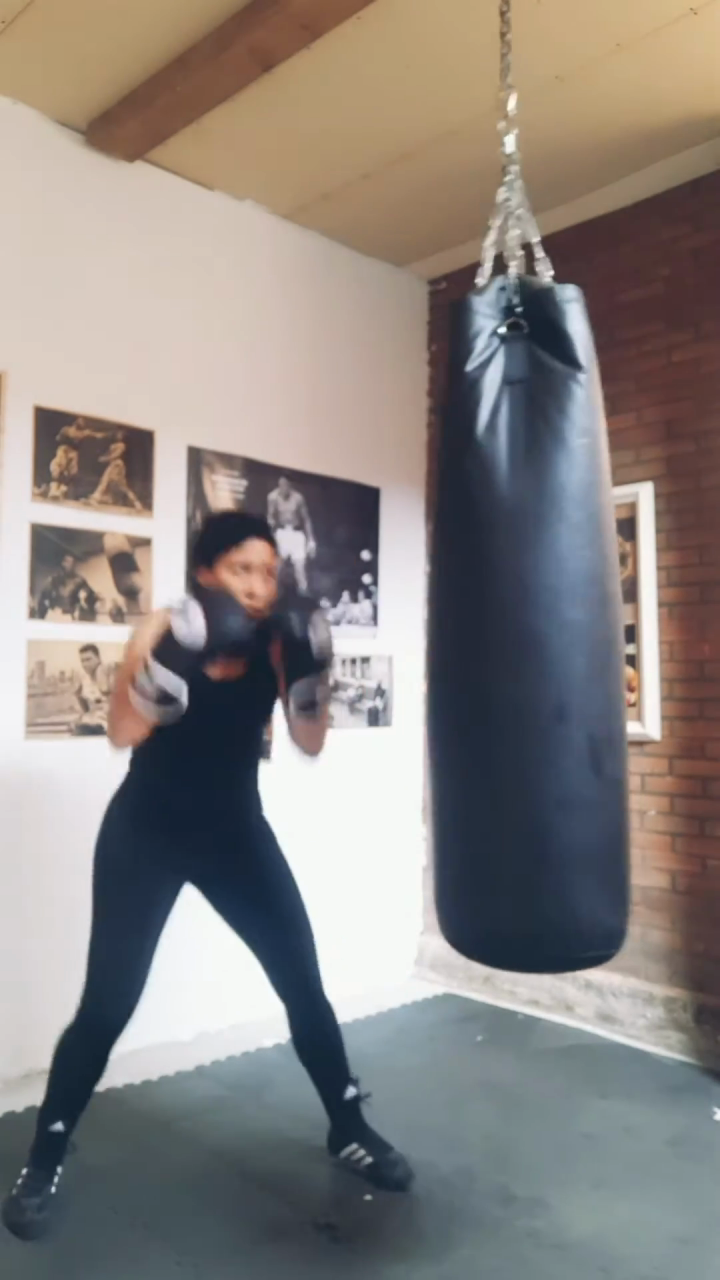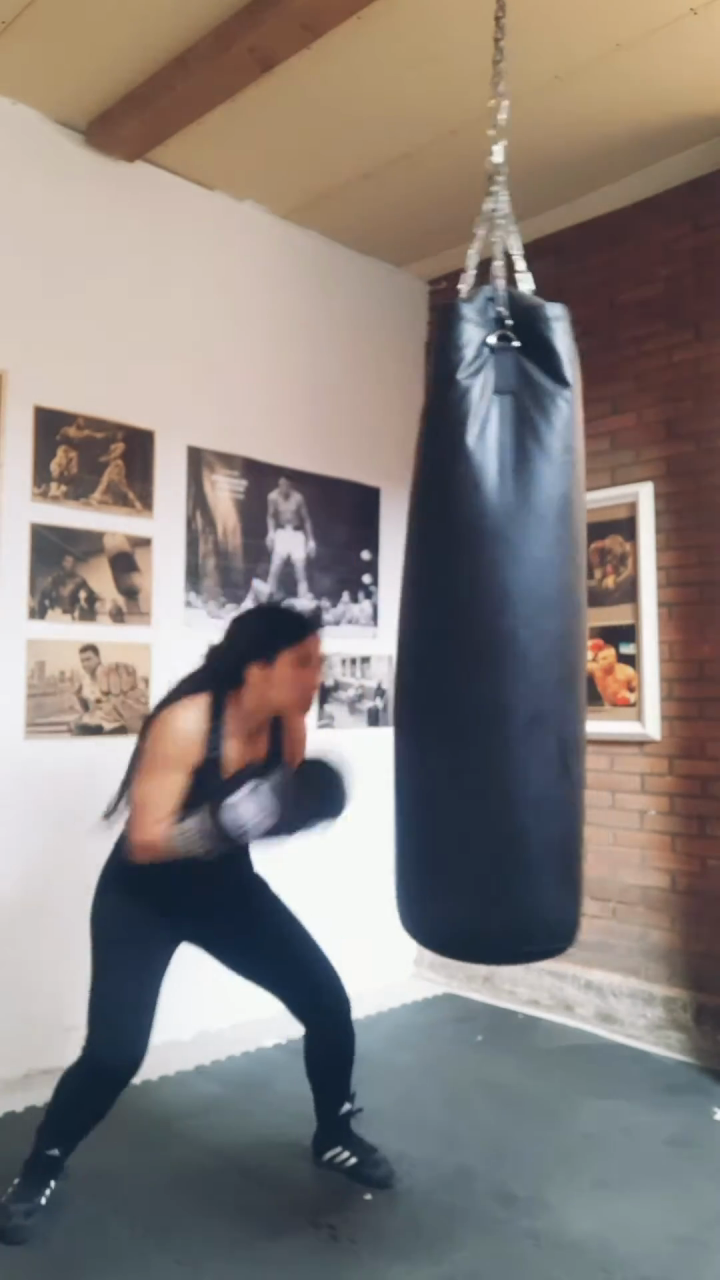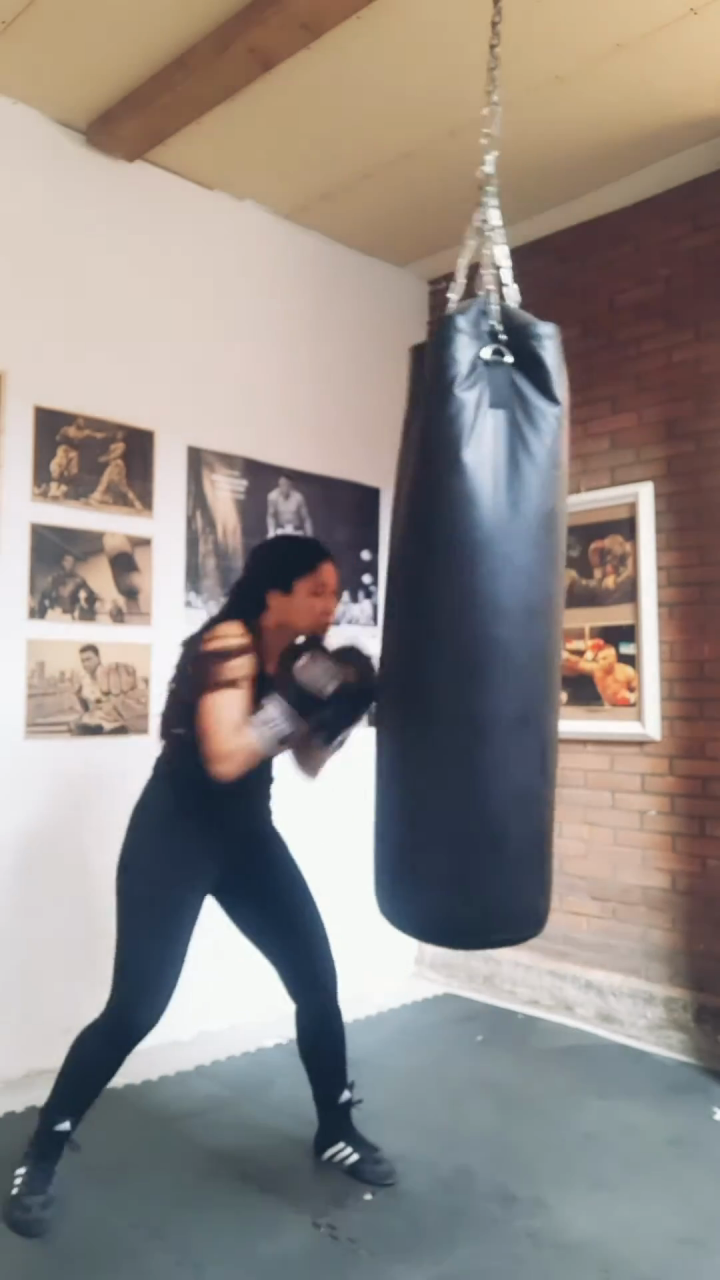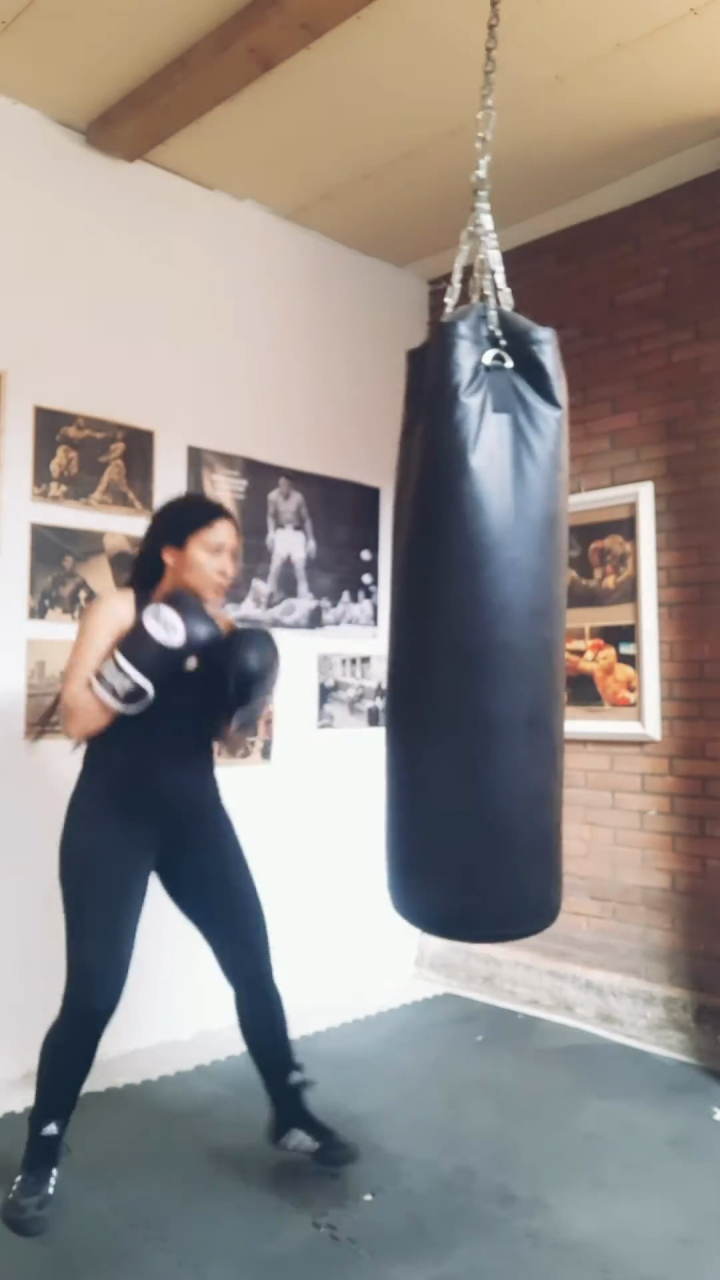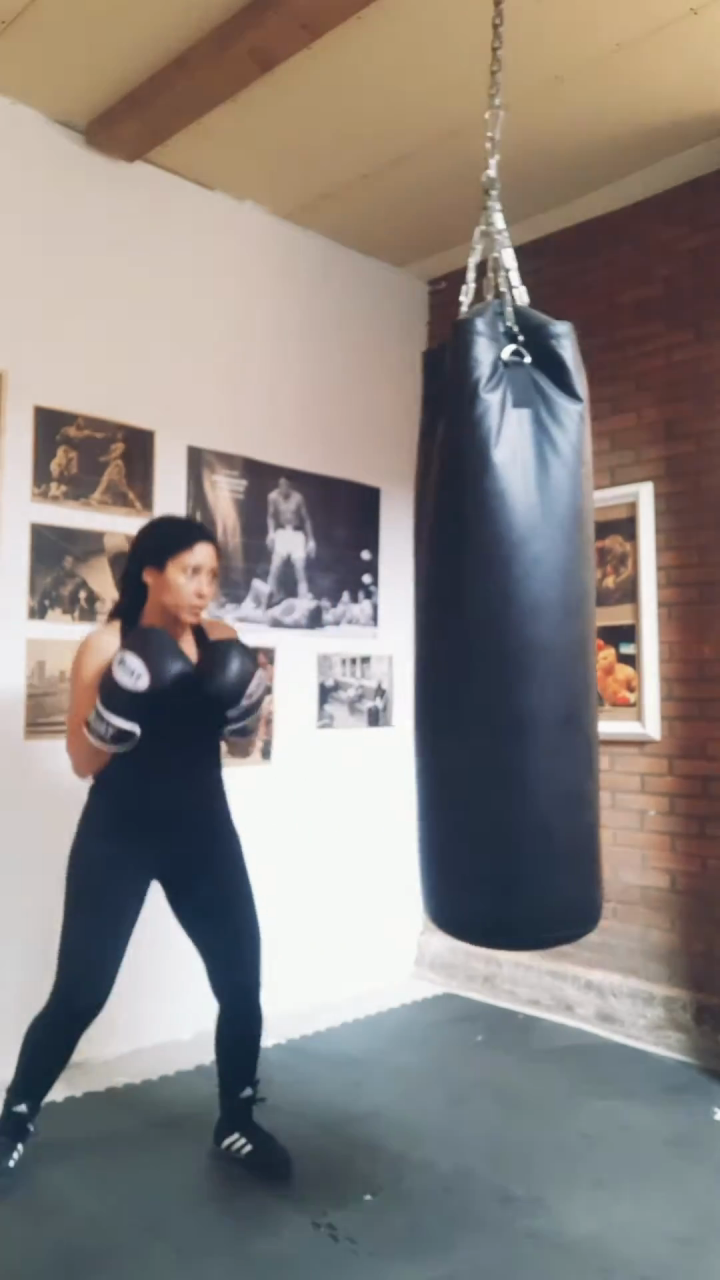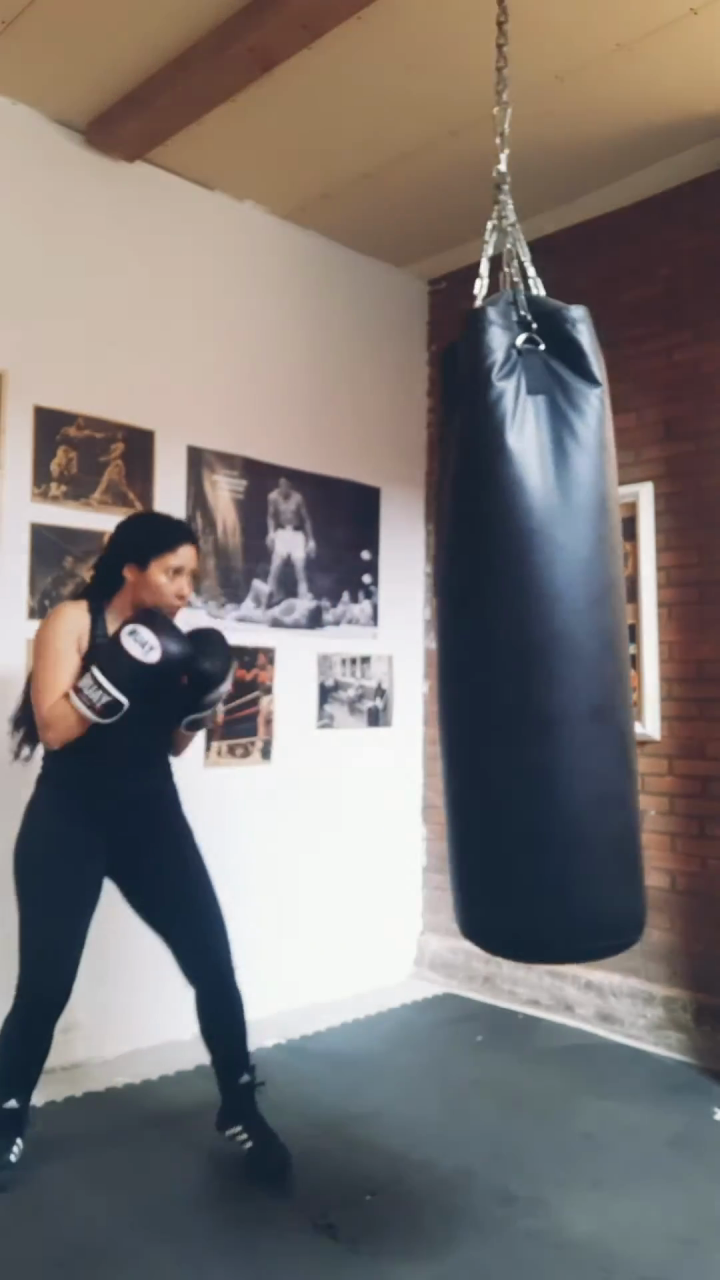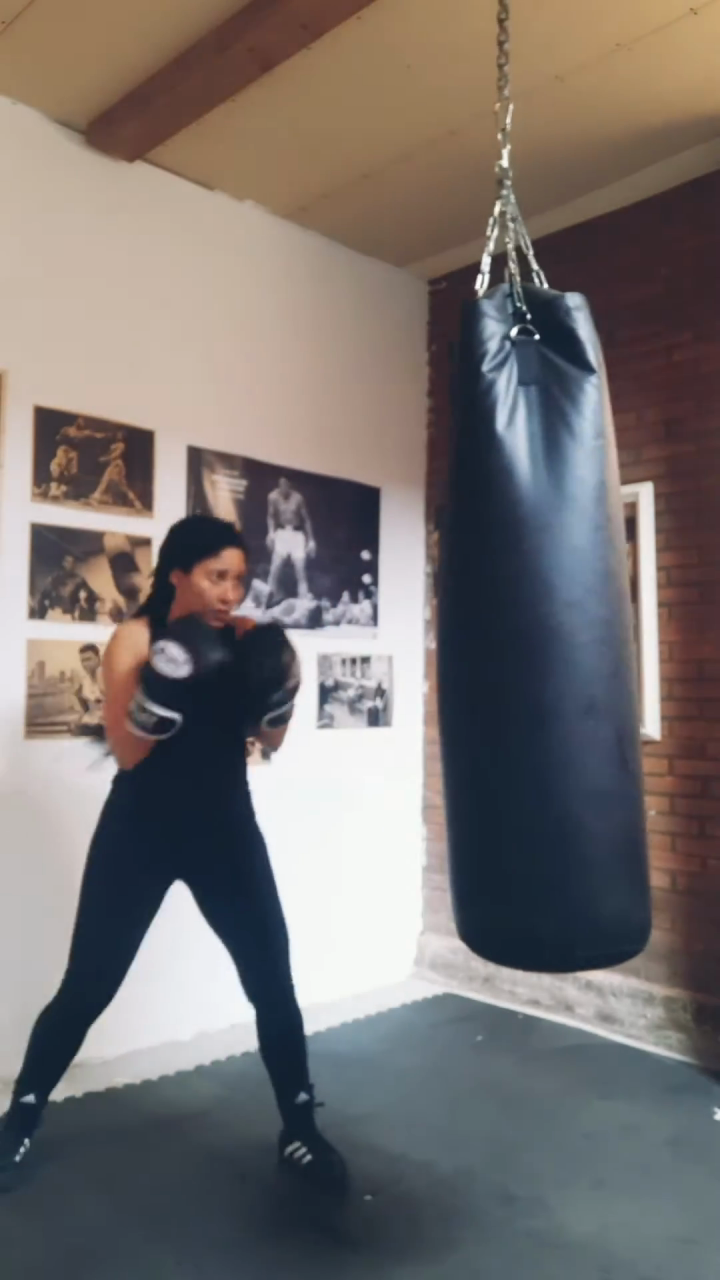
dt=0.4s
person 1, frame 1
left shoulder: (279, 640)
right shoulder: (163, 629)
left elbow: (311, 744)
right elbow: (123, 732)
left wrist: (310, 669)
right wrist: (175, 652)
left hip: (236, 832)
right hip: (144, 834)
left knee: (303, 984)
right knee: (107, 1004)
left ankle: (349, 1130)
person 1, frame 2
left shoulder: (288, 728)
right shoulder: (186, 723)
left elbow: (282, 812)
right elbow: (145, 843)
left wrist: (305, 803)
right wrist: (227, 821)
left hip: (229, 892)
right hip: (142, 902)
left knee: (330, 1005)
right knee: (114, 1055)
left ankle: (335, 1135)
person 1, frame 3
left shoulder: (295, 656)
right shoulder: (229, 646)
left elbow: (311, 761)
right elbow: (225, 759)
left wrist: (342, 701)
right wrist: (301, 701)
left hip: (247, 835)
right hip: (174, 835)
left knee: (317, 982)
right knee: (136, 1007)
left ankle: (336, 1131)
person 1, frame 4
left shoulder: (218, 628)
right shoulder: (118, 611)
right elbow: (78, 719)
left wrist: (249, 691)
right wrist: (145, 654)
left hip: (196, 816)
right hip: (110, 818)
left knee: (255, 969)
right knee: (92, 997)
left ankle: (291, 1114)
person 1, frame 5
left shoulder: (222, 642)
right shoulder: (107, 645)
left elbow: (243, 745)
right elbow: (84, 762)
left wrist: (246, 695)
right wrist: (127, 696)
left hip: (203, 830)
right hip: (119, 834)
left knee: (241, 985)
right knee: (78, 996)
left ankle: (237, 1122)
person 1, frame 6
left shoulder: (167, 639)
right shoulder: (72, 621)
left elbow: (176, 741)
left wrist: (207, 687)
right wrist: (123, 669)
left hip: (152, 820)
right hip: (67, 825)
left knee: (213, 967)
left ankle: (241, 1112)
person 1, frame 7
left shoulder: (245, 638)
right shoulder: (135, 639)
left elbow: (271, 737)
right elbow: (126, 752)
left wrist: (275, 680)
right wrist: (168, 681)
left hip: (224, 827)
right hip: (140, 830)
left knee: (272, 982)
right knee: (87, 986)
left ankle: (300, 1129)
